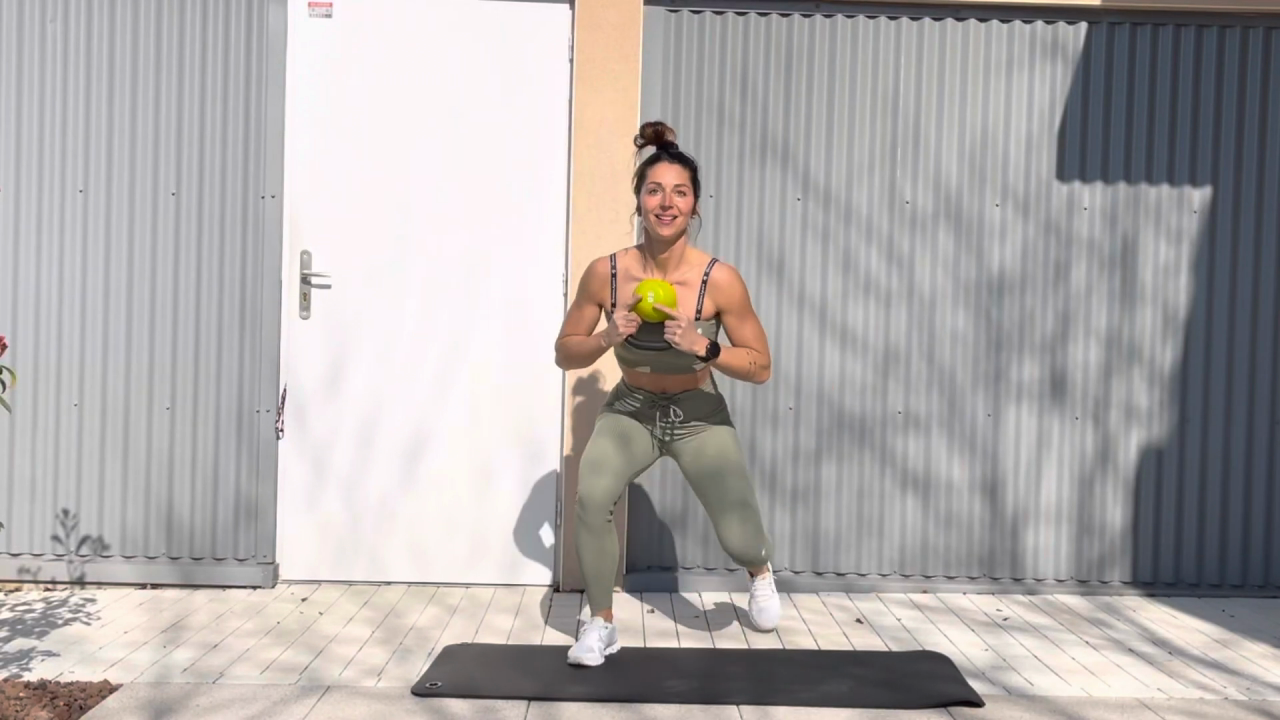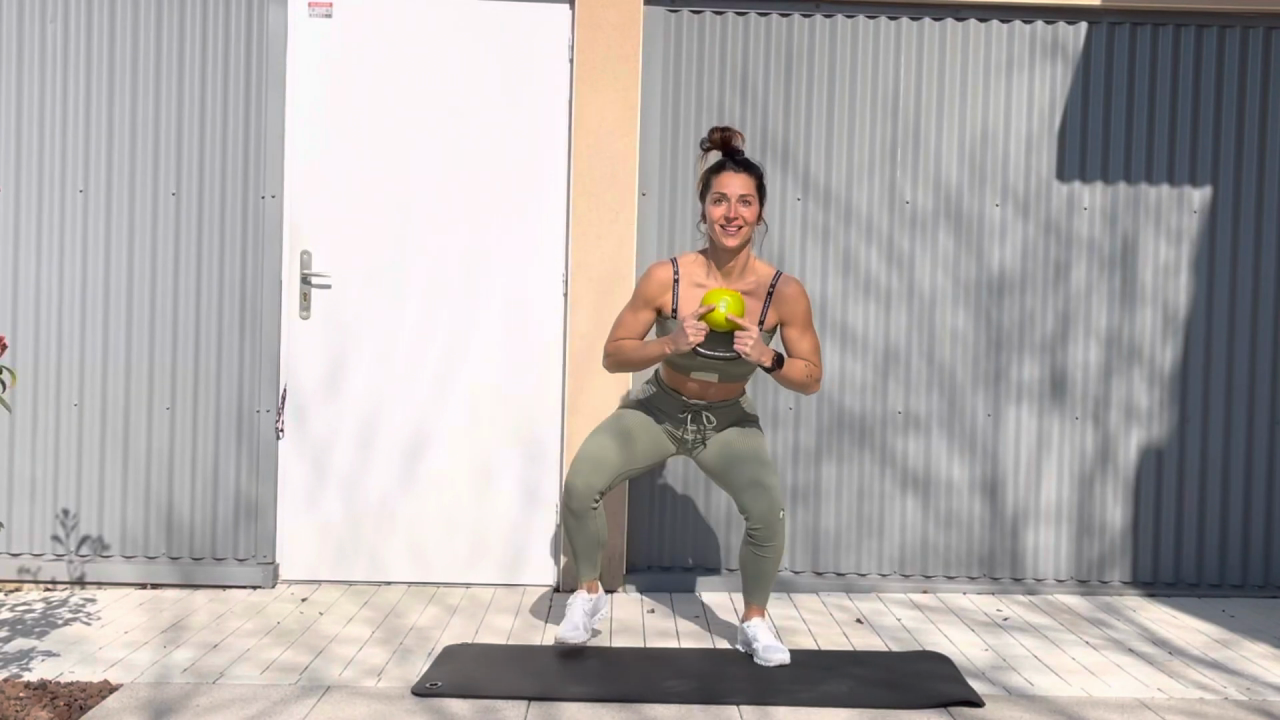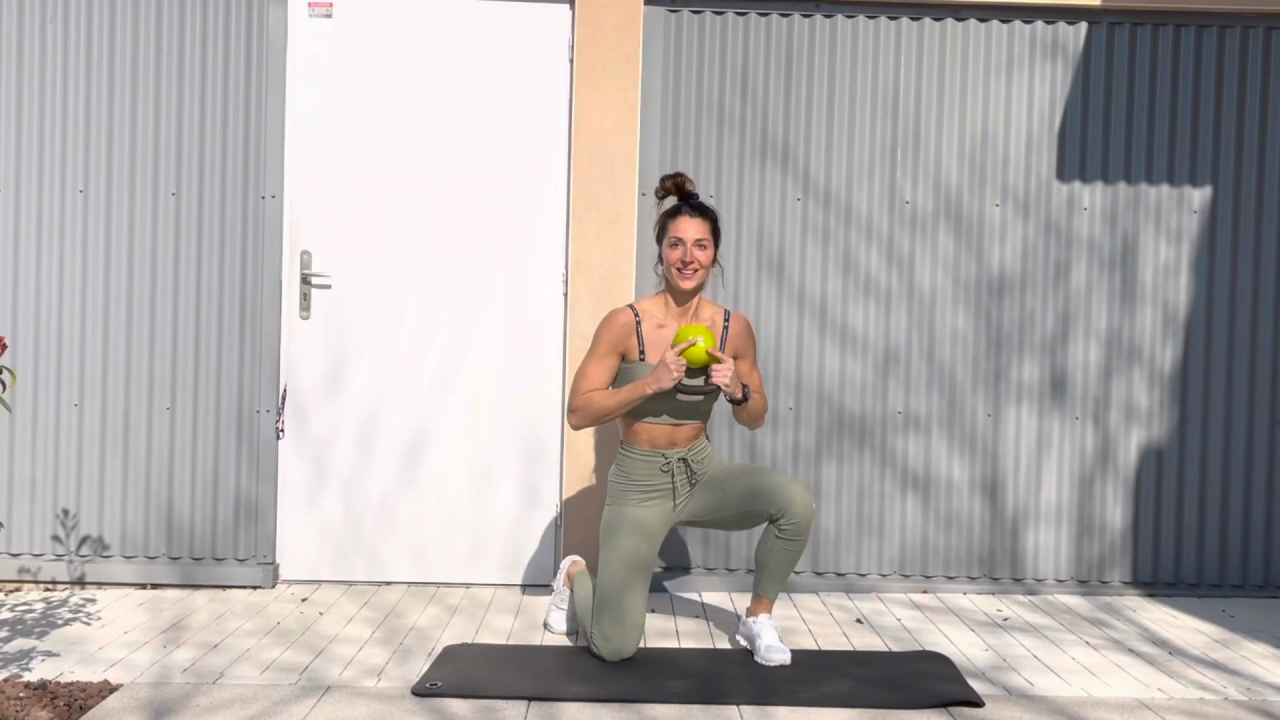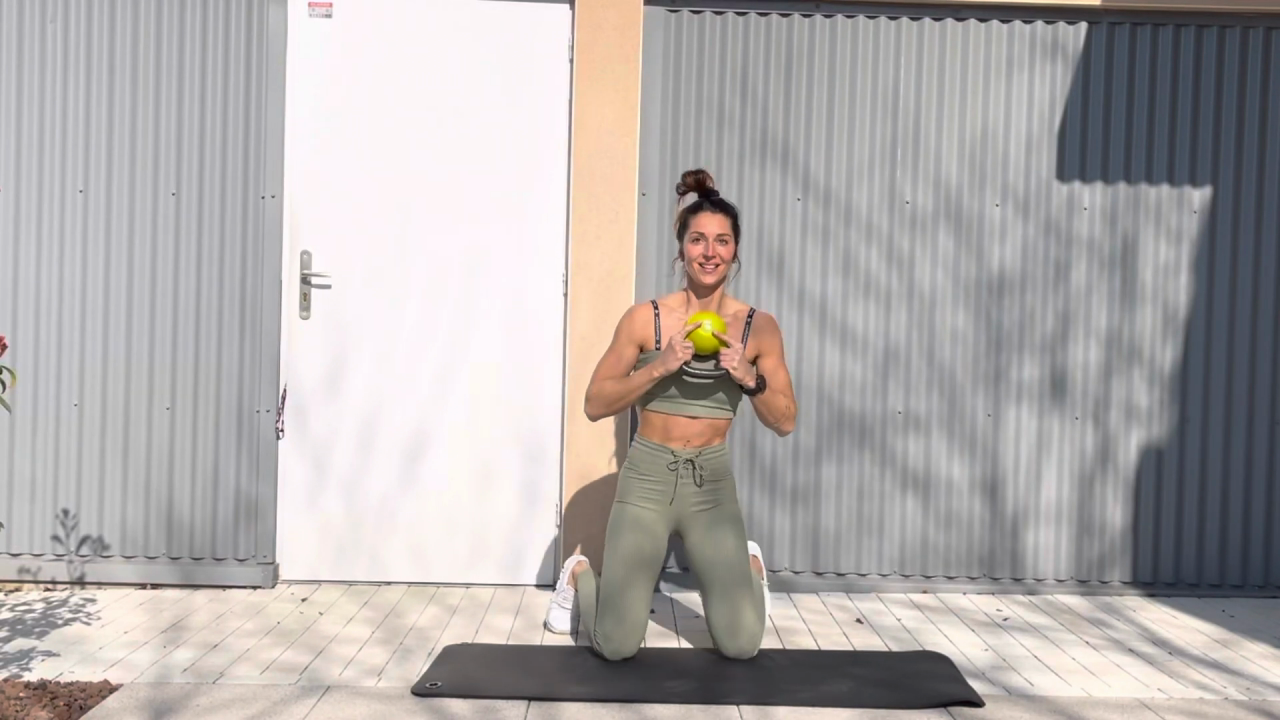
dt=0.5s
person 1, frame 1
left shoulder: (720, 279)
right shoulder: (604, 273)
left elbow: (760, 367)
right elbow: (565, 354)
left wrist: (703, 347)
right wrist: (607, 337)
left hip: (699, 414)
right hip: (631, 410)
left knee: (742, 541)
right knee: (592, 496)
left ankle: (759, 567)
right ankle: (600, 623)
person 1, frame 2
left shoulder: (785, 291)
right shoulder: (663, 278)
left elbow: (811, 380)
right elbow: (613, 356)
left wrist: (767, 358)
right wrist: (671, 344)
left hip: (728, 421)
right hip: (658, 412)
left knee: (767, 511)
right knee: (581, 484)
left ankle: (754, 622)
right ankle: (588, 591)
person 1, frame 3
left shoulder: (734, 328)
right shoulder: (623, 323)
left elbow: (755, 419)
right elbow: (578, 412)
left wrist: (737, 391)
right wrist: (650, 383)
left hip: (701, 471)
right hip: (638, 482)
left knee: (796, 504)
right knee: (615, 647)
left ankle: (757, 618)
right ankle: (575, 577)
person 1, frame 4
left shoulder: (758, 326)
right shoulder: (644, 318)
left elbow: (785, 422)
right elbow: (595, 405)
left wrist: (750, 379)
right wrist: (659, 367)
left hip: (712, 486)
right hip: (647, 479)
left knee: (741, 644)
right knee: (615, 645)
left ankle: (747, 567)
right ankle: (578, 576)
